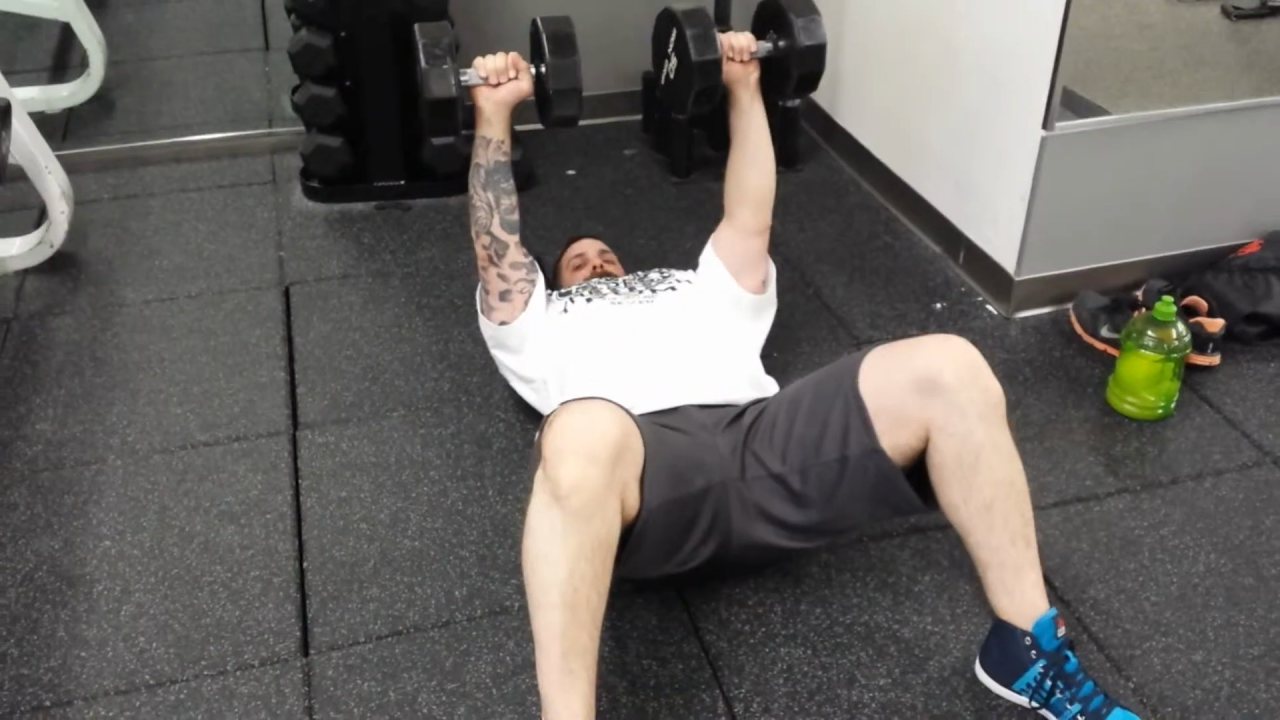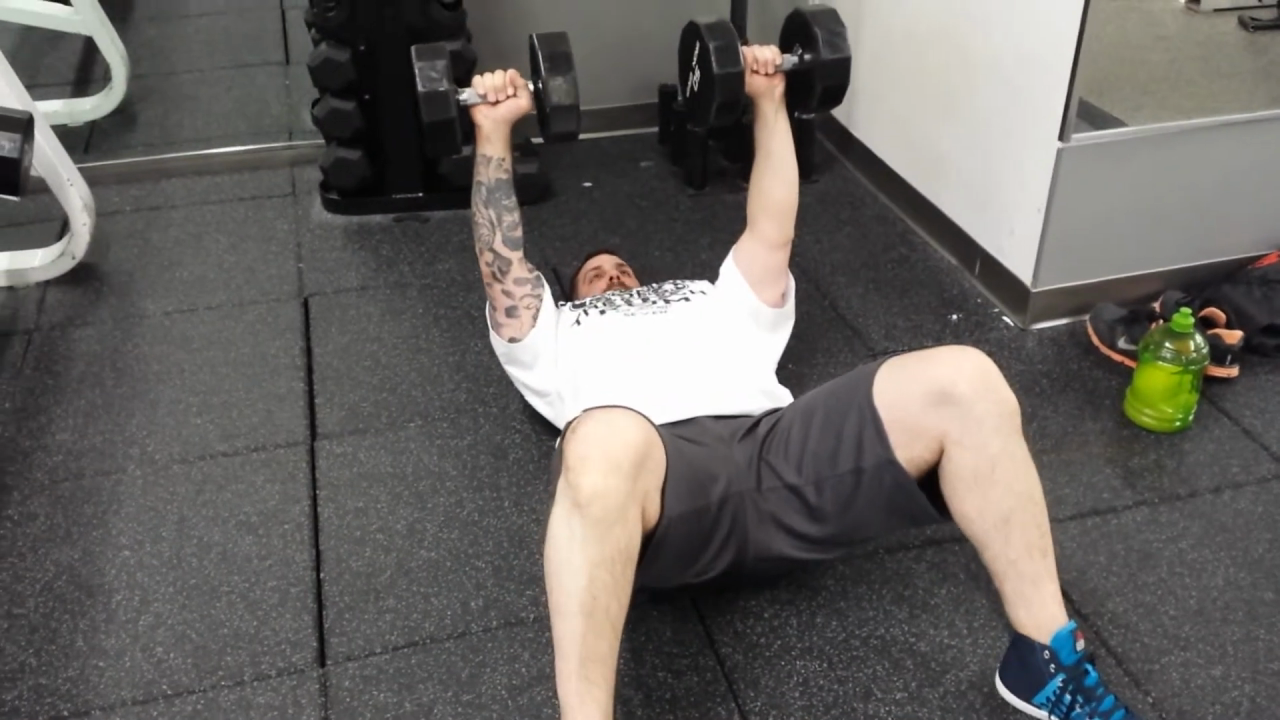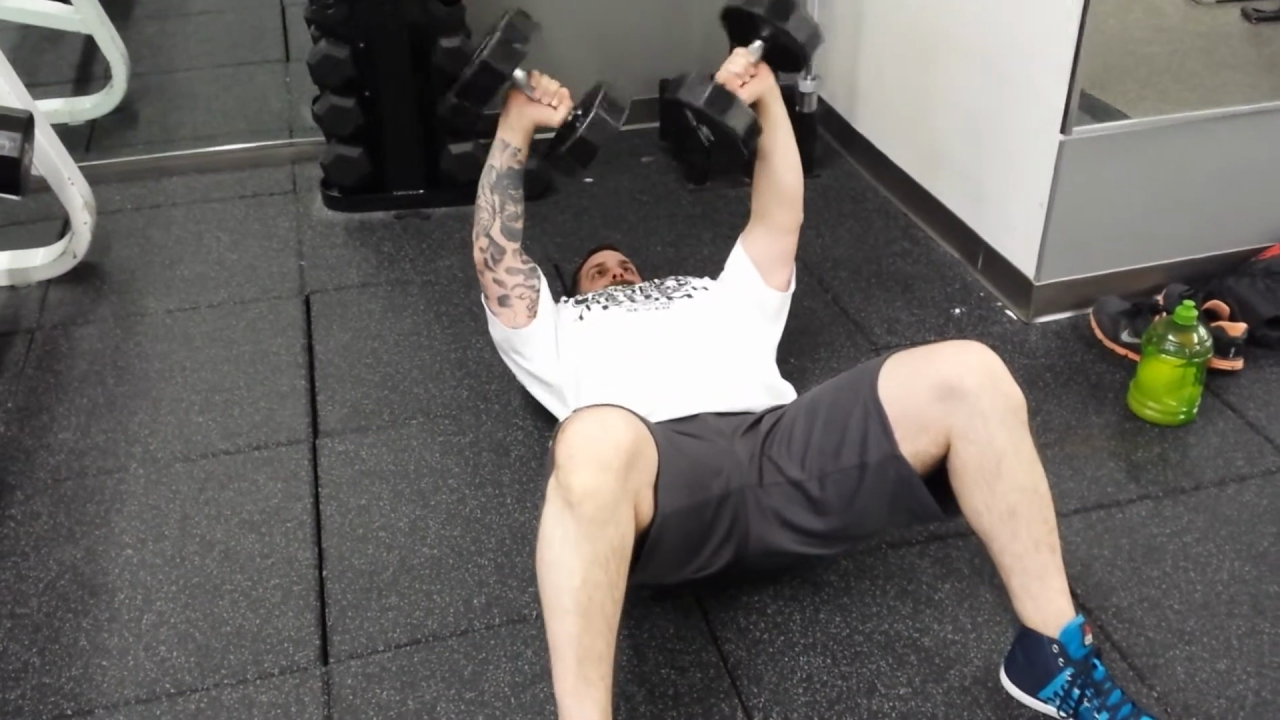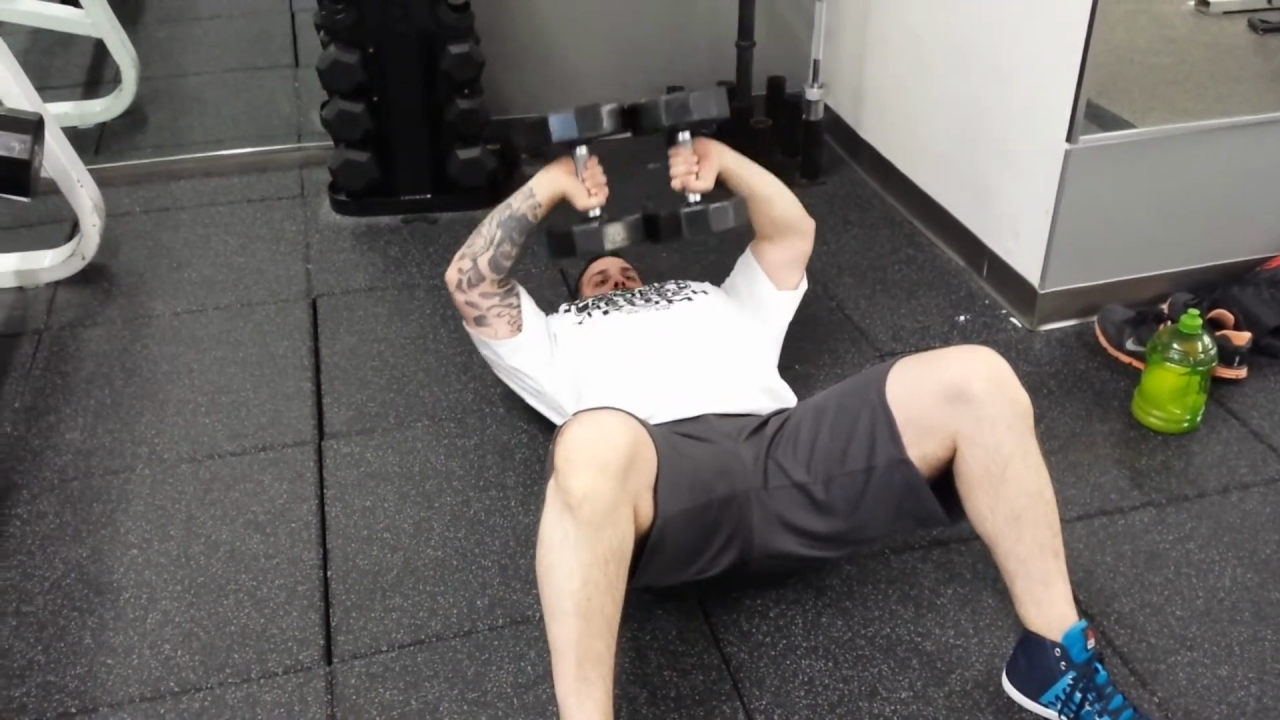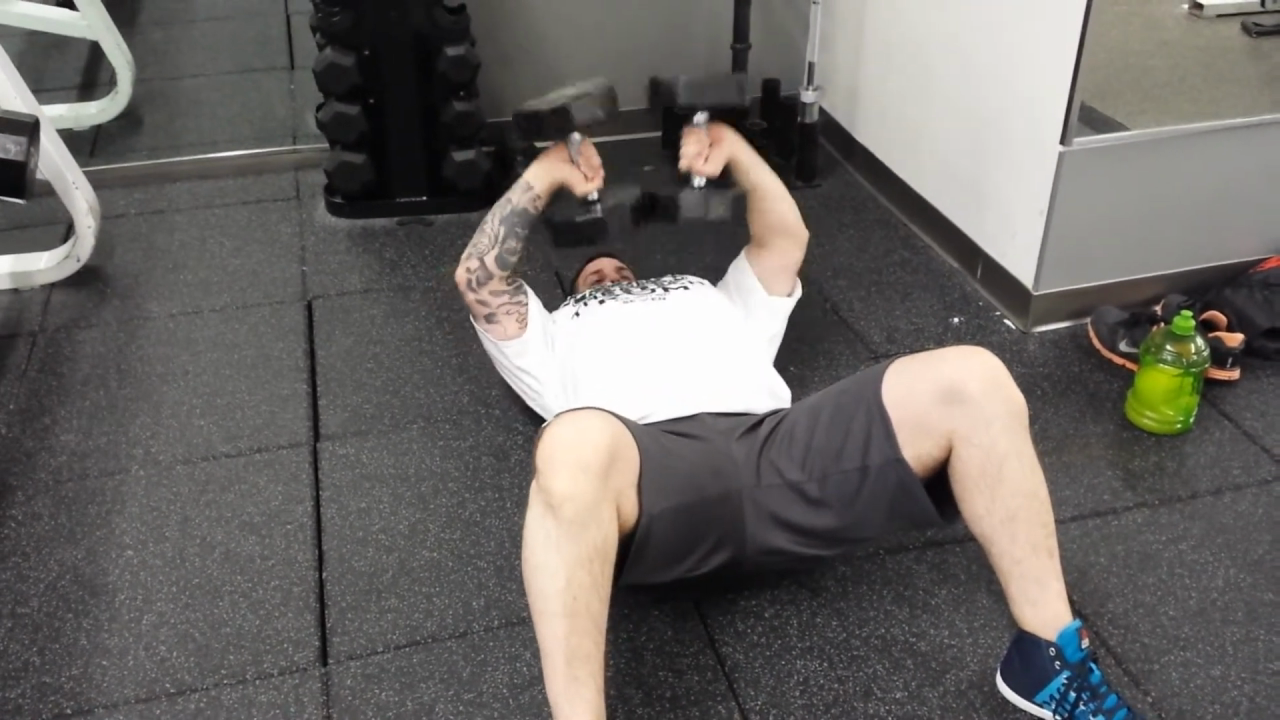
dt=1s
person 1, frame 1
left shoulder: (700, 293)
right shoulder: (544, 321)
left elbow: (749, 220)
right elbow: (497, 251)
left wrist: (744, 89)
right wrist: (493, 113)
left hip: (762, 440)
right hip: (641, 459)
left knee: (949, 370)
right knee: (582, 438)
left ankle: (1028, 644)
person 1, frame 2
left shoulder: (717, 306)
right shoulder: (560, 335)
left elbow: (771, 233)
right elbow: (501, 265)
left wrist: (769, 104)
right wrist: (493, 130)
left hip: (778, 451)
right hip: (655, 473)
left knee: (964, 382)
right knee: (606, 445)
left ankle: (1047, 656)
person 1, frame 3
left shoulder: (716, 296)
right shoulder: (562, 326)
left elbow: (780, 219)
right elbow: (494, 255)
left wrist: (767, 96)
right wrist: (516, 124)
left hip: (781, 448)
right hip: (661, 468)
left knee: (968, 376)
right knee: (595, 445)
left ankle: (1053, 649)
person 1, frame 4
left shoulder: (720, 301)
right shoulder: (560, 339)
left elbow: (792, 232)
right elbow: (469, 281)
left wrist: (721, 159)
right wrist: (546, 186)
left hip: (784, 450)
right hip: (659, 474)
left knee: (975, 380)
right knee: (593, 448)
left ankle: (1054, 655)
person 1, frame 5
left shoulder: (711, 298)
right shoulder: (557, 333)
left elbow: (784, 241)
right elbow: (479, 279)
left wrist: (735, 151)
right wrist: (546, 176)
left hip: (775, 451)
right hip: (651, 469)
left knee: (970, 380)
right knee: (577, 448)
left ankle: (1049, 651)
